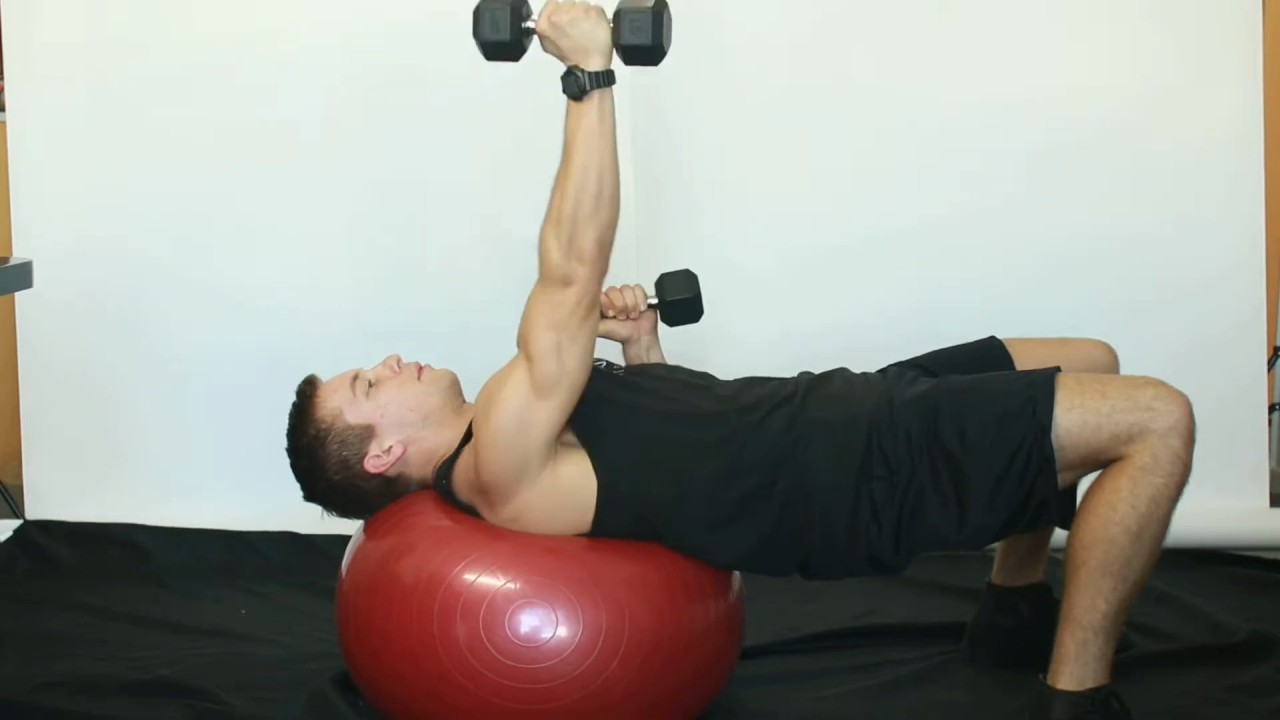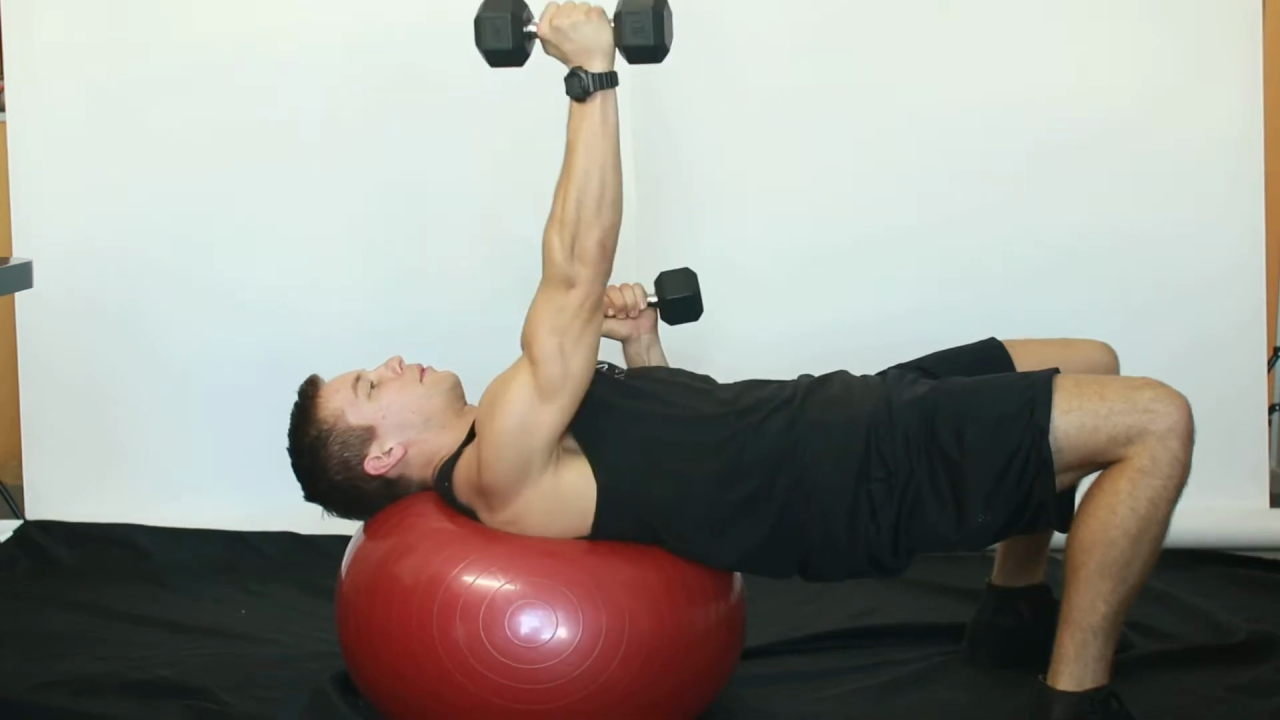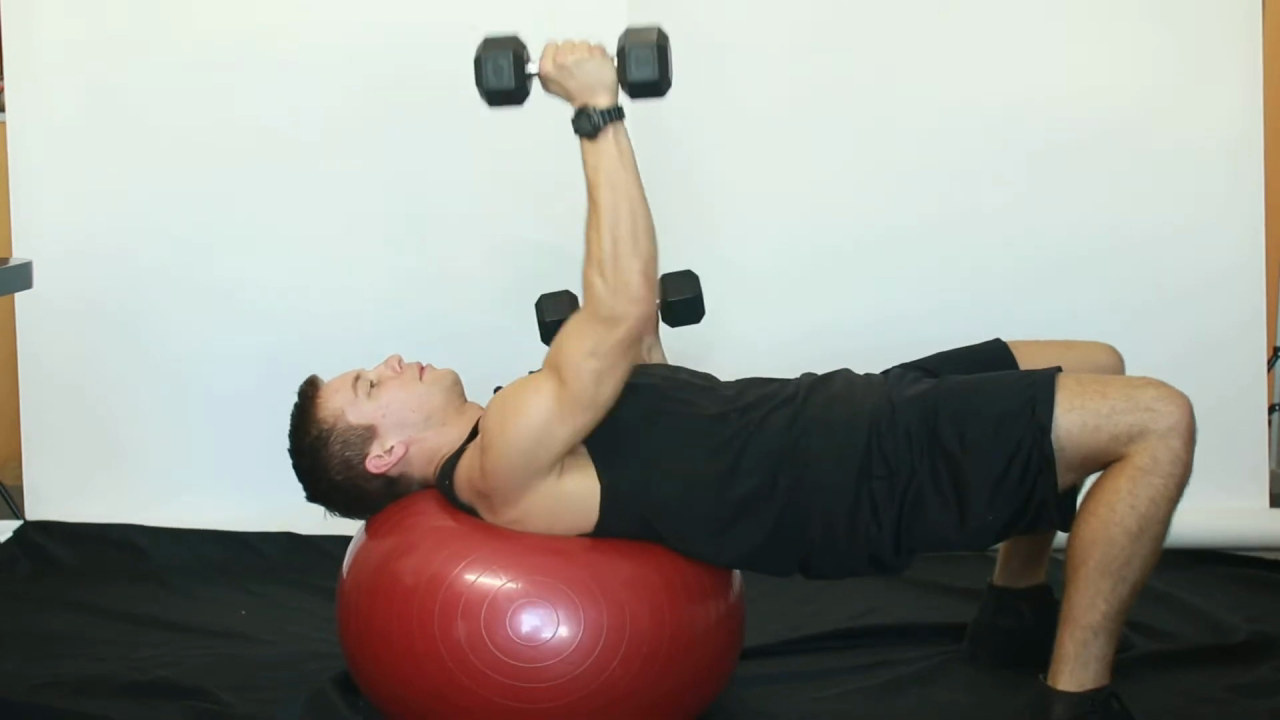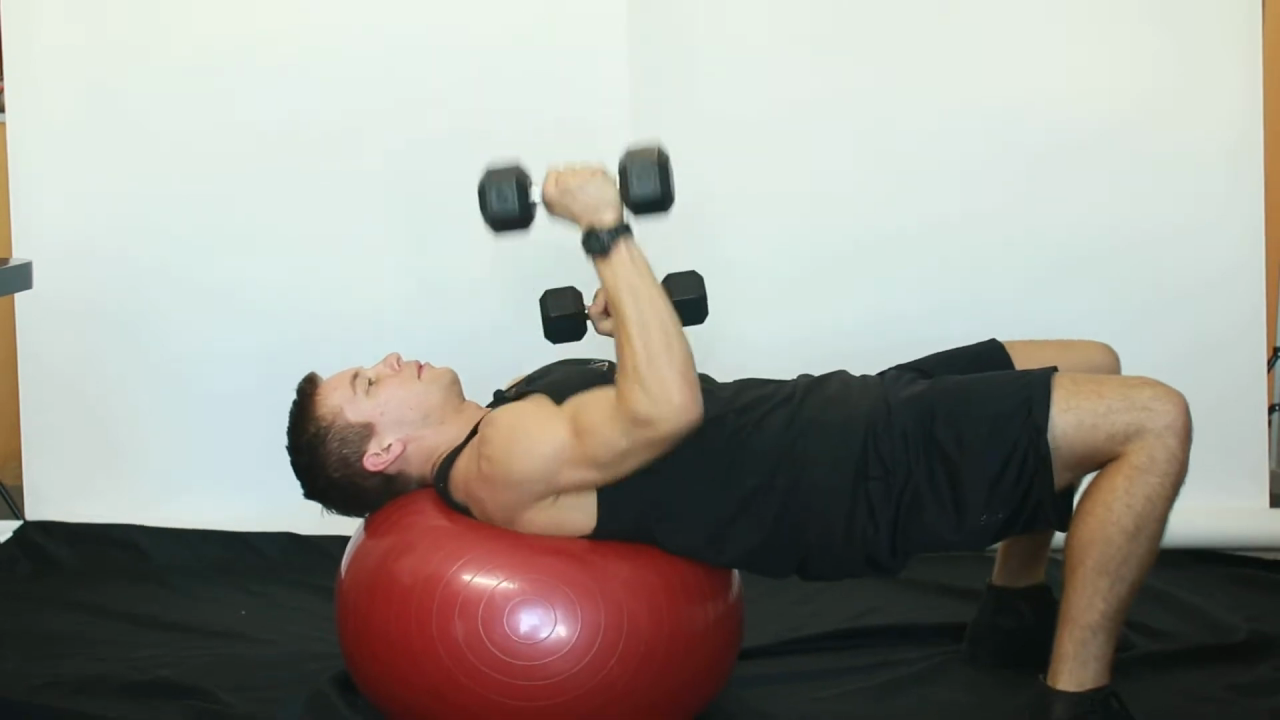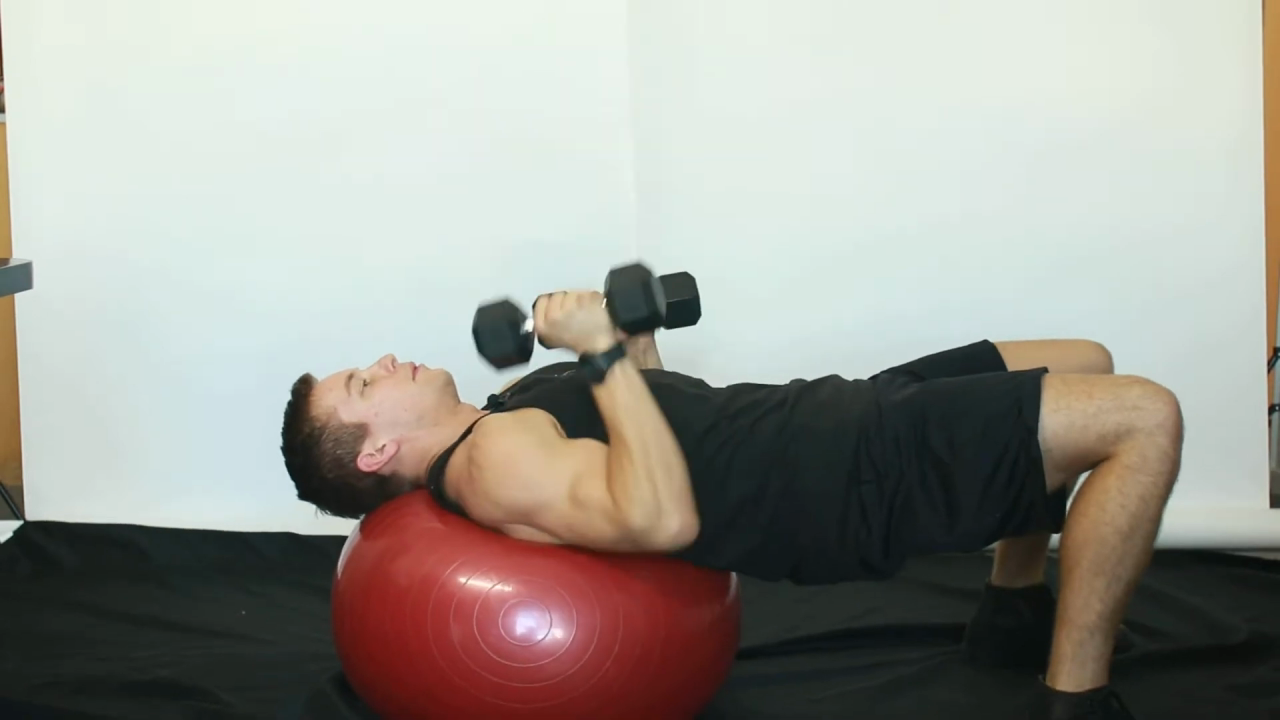
dt=0.2s
person 1, frame 1
left shoulder: (513, 436)
right shoulder: (501, 460)
right elbow: (570, 271)
left wrist: (640, 347)
right wrist: (589, 73)
left hip: (842, 422)
right hip: (855, 479)
left knee: (1090, 362)
right knee: (1157, 420)
left ankle: (1016, 610)
person 1, frame 2
left shoulder: (515, 441)
right shoulder: (502, 466)
right elbow: (575, 277)
left wrist: (639, 344)
right wrist: (593, 76)
left hip: (841, 424)
right hip: (854, 481)
left knee: (1090, 364)
right knee: (1155, 421)
left ankle: (1016, 611)
person 1, frame 3
left shoulder: (511, 430)
right shoulder: (503, 464)
right elbow: (626, 310)
left wrist: (625, 340)
right wrist: (599, 110)
left hip: (842, 424)
right hip: (854, 477)
left knee: (1097, 366)
right knee: (1156, 420)
left ankle: (1017, 614)
person 1, frame 4
left shoulder: (501, 424)
right shoulder: (498, 465)
right elbow: (670, 408)
left wrist: (628, 292)
right wrist: (606, 228)
left hip: (837, 422)
right hip: (852, 478)
left knee: (1093, 365)
right knee: (1151, 419)
left ankle: (1015, 614)
person 1, frame 5
left shoulder: (501, 425)
right shoulder: (492, 467)
right elbow: (667, 518)
left wrist: (622, 343)
right wrist: (601, 350)
left hip: (834, 426)
right hip: (846, 484)
left knee: (1086, 366)
right knee: (1144, 417)
left ankle: (1013, 613)
